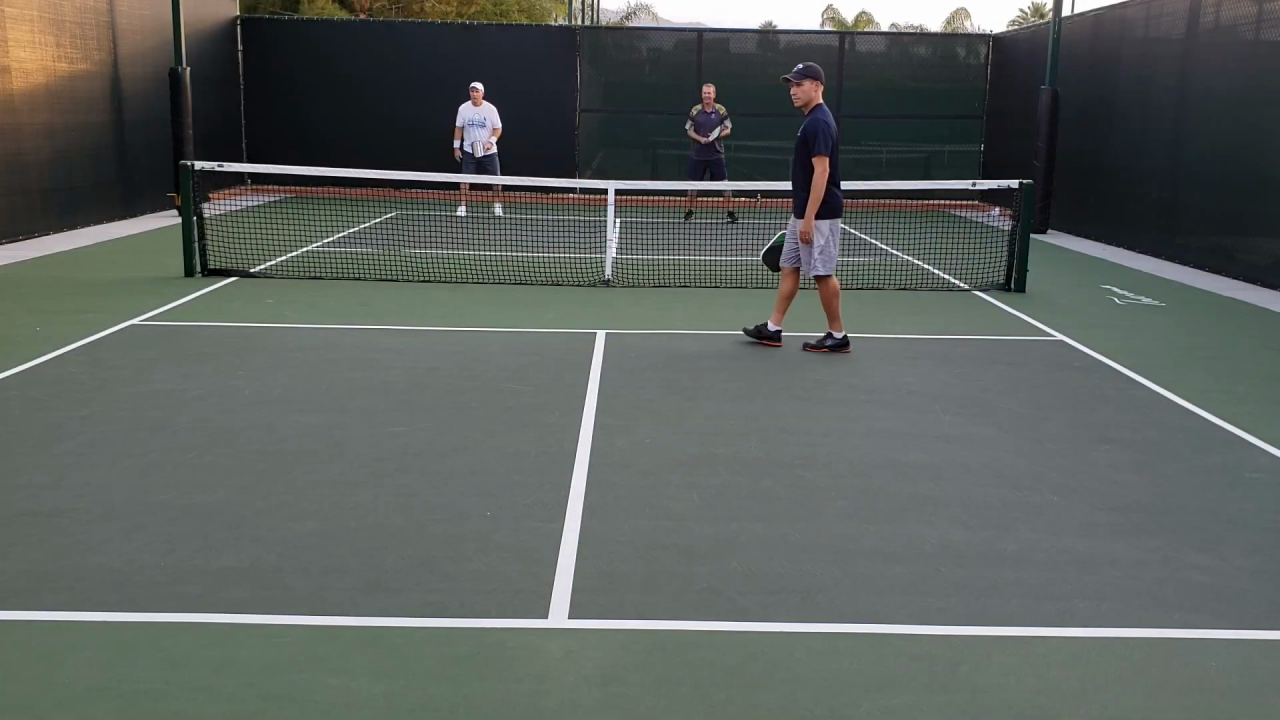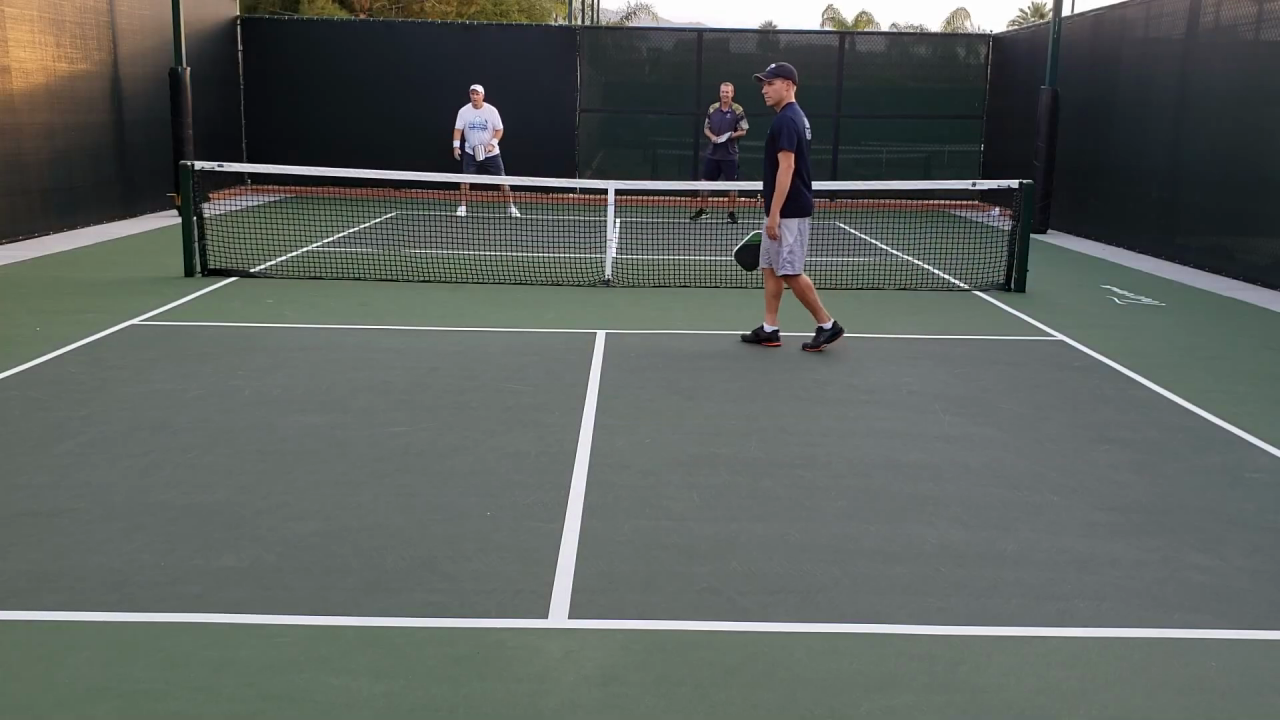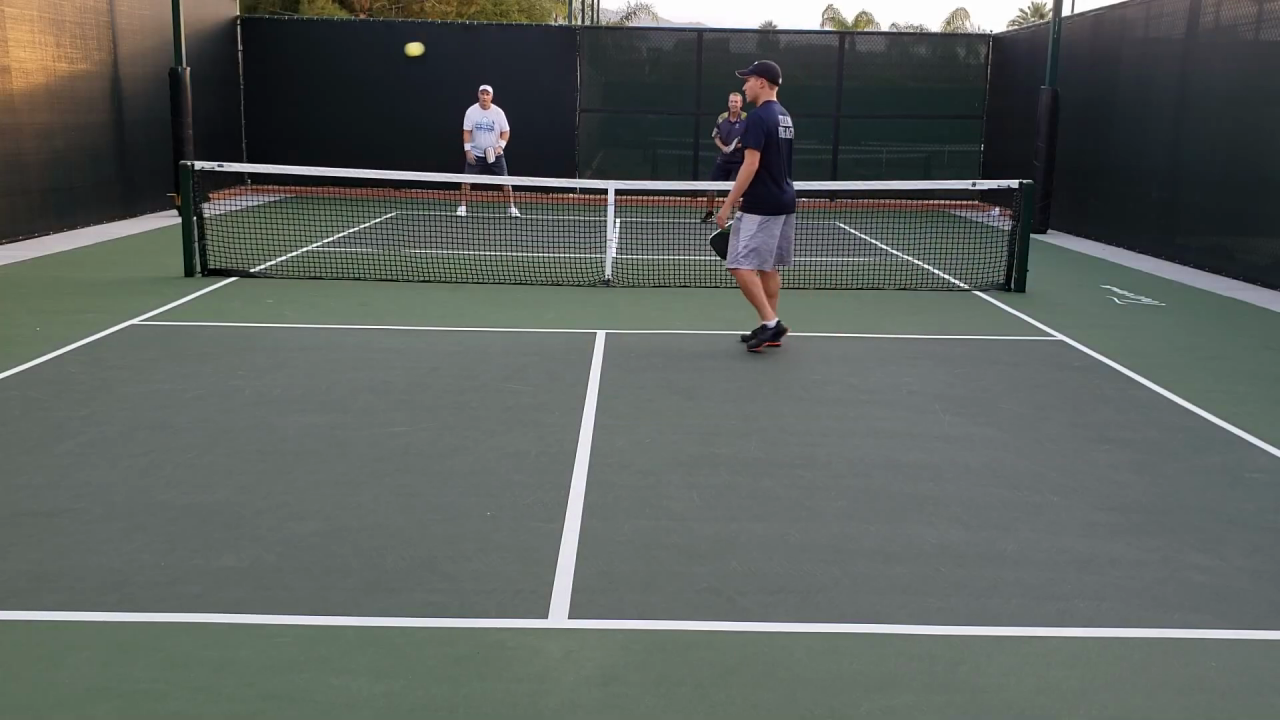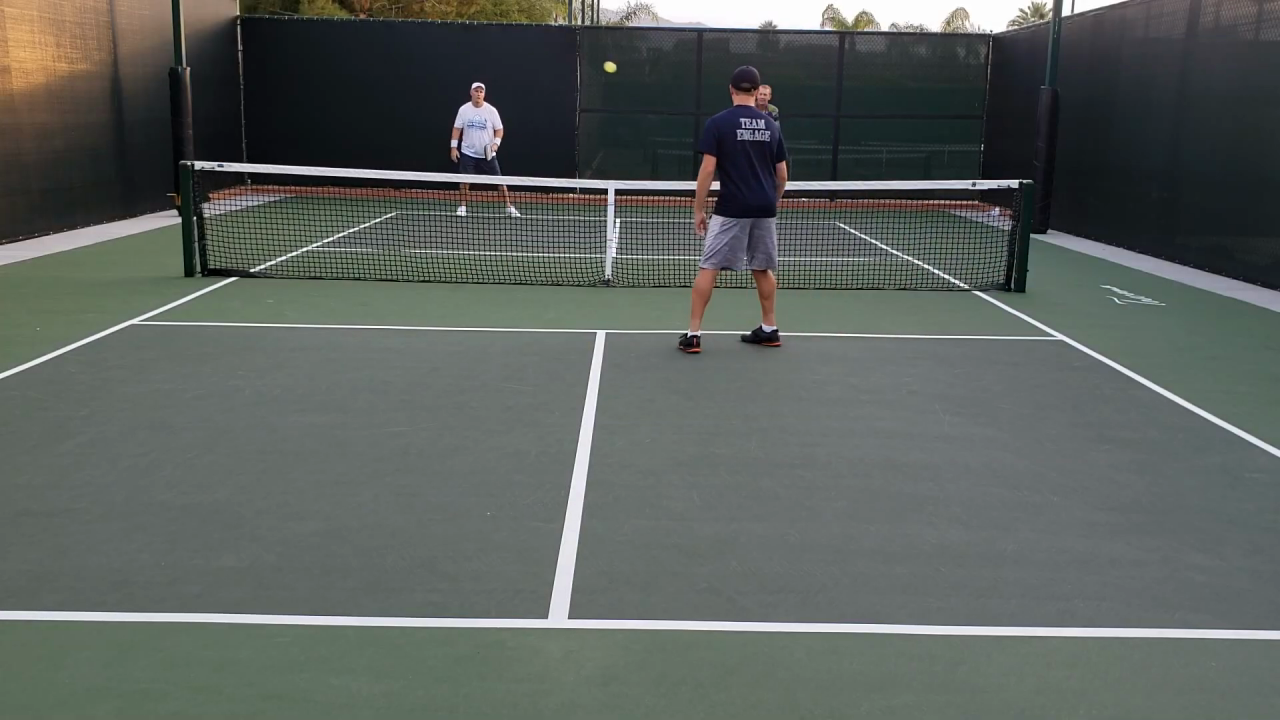
dt=0.3s
person 1, frame 1
left shoulder: (818, 123)
right shoulder: (816, 120)
left elbow: (822, 173)
left wrist: (809, 218)
left hip: (818, 213)
right hip: (808, 210)
left knee: (822, 273)
right knee: (790, 268)
left ankle: (838, 336)
right ankle: (773, 328)
person 1, frame 2
left shoulder: (785, 119)
right shoulder: (793, 117)
left elbow: (786, 169)
left wrist: (774, 213)
left hip: (788, 210)
right hip: (786, 209)
left knee: (788, 272)
right knee: (771, 268)
left ankle: (828, 325)
right ankle: (769, 329)
person 1, frame 3
left shoulder: (758, 116)
right shoulder: (784, 117)
left elbow: (751, 166)
left wrist: (727, 204)
left hip: (760, 206)
right hip: (784, 203)
left knee: (740, 266)
right knee: (768, 266)
left ankle: (771, 321)
right ankle: (770, 328)
person 1, frame 4
left shoulder: (718, 122)
right shoulder: (771, 125)
left elbow: (707, 169)
right elbow: (782, 174)
left wrist: (698, 209)
left hip: (731, 209)
right hip: (764, 209)
left knee: (708, 269)
right knee: (762, 269)
left ankle: (693, 334)
right ankle: (769, 329)
